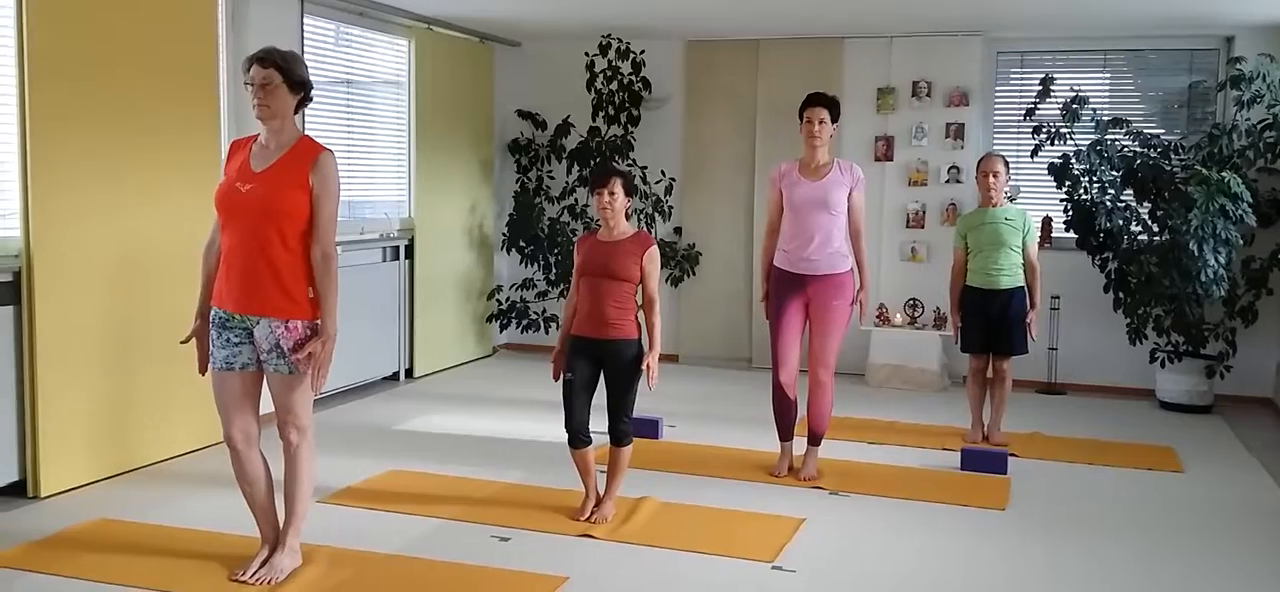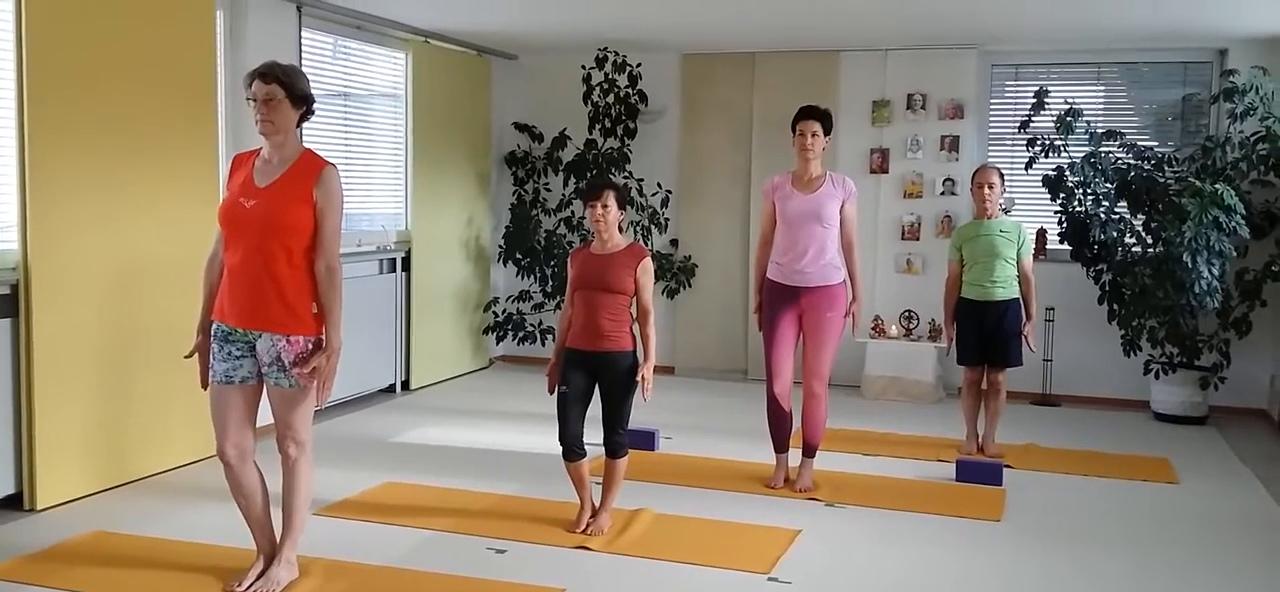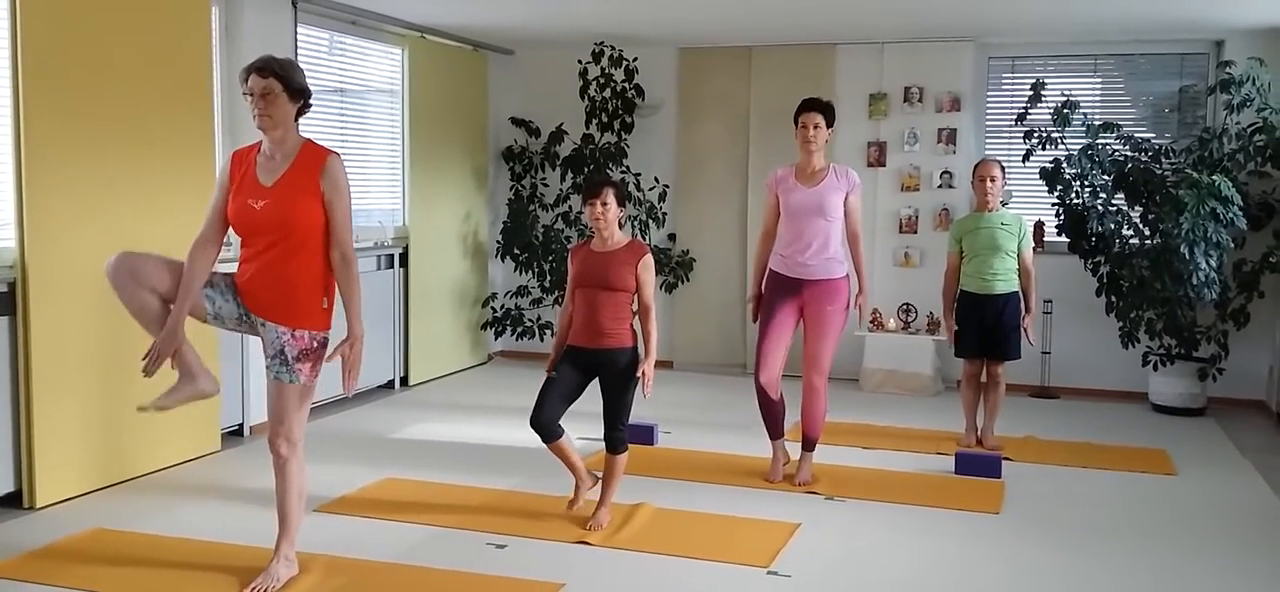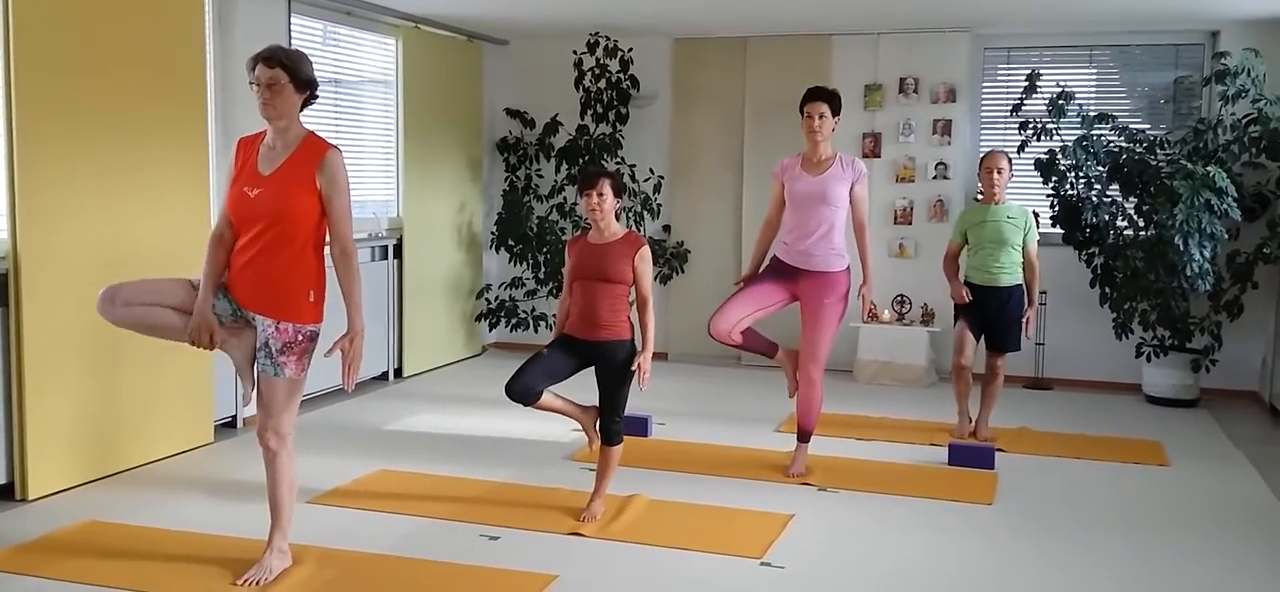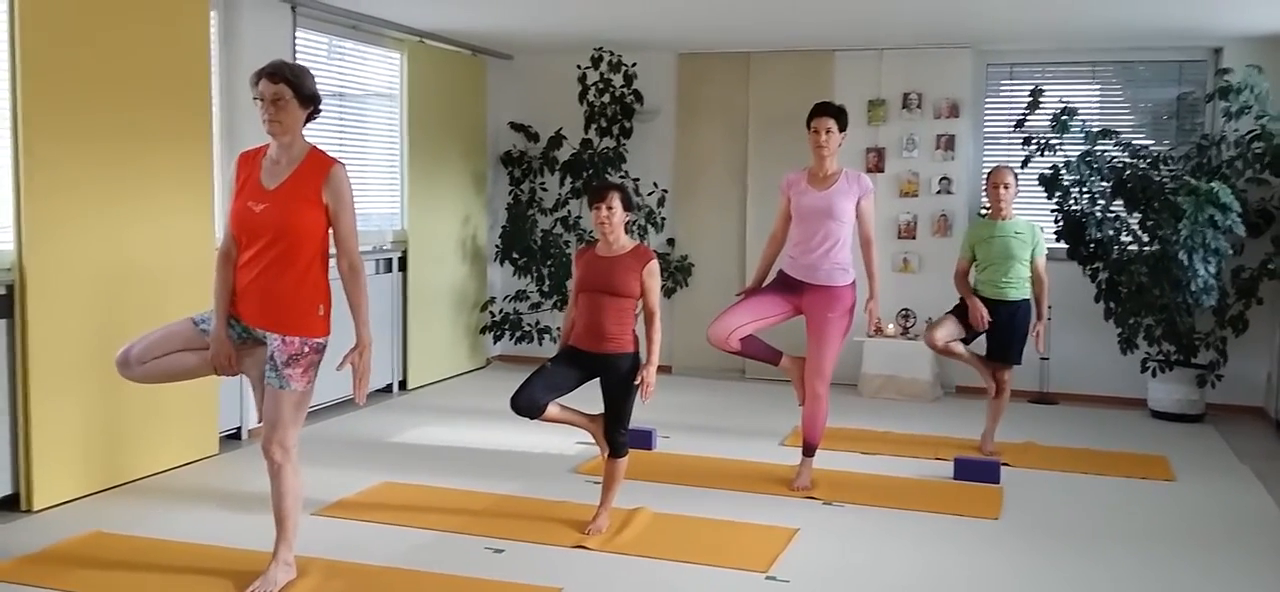
dt=1s
person 1, frame 1
left shoulder: (316, 160)
right shoulder: (236, 152)
left elbow: (324, 250)
right elbow: (218, 239)
left wrist: (328, 329)
right wrist: (202, 314)
left hip: (288, 318)
right hip: (230, 315)
left knee: (294, 432)
right knee: (237, 435)
left ankle: (290, 546)
right ankle: (268, 539)
person 1, frame 2
left shoulder: (320, 175)
right shoulder: (238, 166)
left elbow: (327, 264)
right elbow: (220, 254)
left wrist: (332, 343)
right wrist: (203, 328)
left hip: (291, 332)
right hip: (232, 329)
left knee: (292, 446)
right knee: (231, 449)
person 1, frame 3
left shoulder: (324, 166)
right shoulder: (237, 163)
left elbow: (343, 253)
right elbow: (208, 242)
left wrist: (355, 331)
right wrist: (177, 315)
left hip: (298, 318)
right hip: (243, 299)
left knee: (284, 440)
right knee: (123, 269)
right ankle: (194, 373)
person 1, frame 4
left shoulder: (324, 158)
right shoulder: (243, 149)
left elbow: (343, 247)
right elbow: (223, 233)
left wrist: (356, 326)
right wrist: (202, 304)
left hip: (289, 309)
right hip: (236, 295)
left knee: (273, 433)
right knee: (112, 302)
right ankle: (234, 339)
person 1, frame 5
left shoulder: (328, 174)
right shoulder: (245, 164)
left elbow: (350, 262)
right elbow: (229, 251)
left wrist: (364, 339)
right wrist: (219, 328)
left hip: (297, 326)
right hip: (242, 315)
left knee: (278, 446)
right knee: (131, 362)
right ankle: (245, 361)
person 2, frame 1
left shoulder: (849, 174)
right shoulder: (783, 173)
left elbow: (857, 231)
right elbow: (772, 230)
left wrist: (864, 283)
right wrist: (763, 280)
left hip: (833, 280)
right hip: (787, 278)
left knee: (822, 371)
right knee: (783, 370)
left ankle: (812, 453)
right ankle: (785, 450)
person 2, frame 2
left shoulder: (842, 187)
right shoulder: (776, 186)
left elbow: (849, 243)
right elbow: (765, 242)
left wrist: (856, 294)
right wrist: (756, 292)
left hip: (826, 292)
right hip: (781, 290)
left knee: (816, 383)
right knee: (777, 382)
left ankle: (807, 465)
right ankle: (781, 462)
person 2, frame 3
left shoulder: (846, 179)
right shoulder: (779, 179)
left elbow: (854, 235)
right elbow: (767, 234)
left wrist: (863, 286)
right wrist: (755, 285)
left hip: (829, 285)
right hip: (783, 282)
left knee: (816, 377)
right knee: (766, 373)
left ankle: (806, 459)
right ankle: (778, 450)
person 2, frame 4
left shoulder: (852, 169)
right shoulder: (786, 168)
left elbow: (861, 225)
right elbow: (772, 221)
left wrist: (868, 279)
right wrist: (752, 269)
left hip: (829, 276)
right hip: (783, 268)
left knee: (813, 368)
right knee: (721, 326)
left ankle: (801, 450)
right ankle: (784, 356)
person 2, frame 5
left shoulder: (858, 184)
right shoulder: (792, 182)
left elbow: (867, 240)
right elbow: (778, 236)
left wrist: (874, 294)
right wrist: (756, 282)
left hip: (834, 290)
right hip: (789, 282)
left knee: (817, 384)
right knee: (720, 332)
left ankle: (806, 464)
right ankle: (789, 363)
person 3, frame 1
left shoulder: (644, 245)
right shoulder: (584, 243)
left elbow: (651, 302)
right elbow: (574, 297)
left wrist: (654, 350)
right wrist: (561, 343)
left hip: (623, 345)
right hip: (582, 343)
left knee: (620, 424)
right knee: (575, 424)
left ankle: (609, 498)
right ankle: (590, 493)
person 3, frame 2
left shoulder: (638, 257)
right shoulder: (577, 256)
left elbow: (646, 313)
right elbow: (568, 309)
left wrist: (649, 361)
right wrist: (556, 356)
left hip: (619, 357)
right hip: (577, 356)
left knee: (615, 436)
right knee: (569, 436)
left ankle: (605, 510)
right ankle: (586, 505)
person 3, frame 3
left shoulder: (639, 254)
right shoulder: (577, 253)
left elbow: (647, 310)
right elbow: (569, 306)
left wrist: (649, 358)
right wrist: (555, 351)
left hip: (619, 354)
right hip: (578, 352)
left knee: (615, 431)
right knee: (542, 419)
left ankle: (604, 506)
right ankle: (583, 477)
person 3, frame 4
left shoulder: (636, 246)
right shoulder: (574, 245)
left elbow: (645, 301)
right elbow: (567, 297)
left wrist: (647, 350)
right wrist: (554, 342)
left hip: (616, 345)
right hip: (574, 340)
left knee: (612, 422)
right knee: (518, 387)
left ankle: (599, 498)
right ankle: (583, 413)
person 3, frame 5
left shoulder: (644, 259)
right shoulder: (582, 256)
left elbow: (653, 315)
right elbow: (573, 308)
left wrist: (651, 364)
right wrist: (559, 352)
left hip: (620, 357)
right hip: (579, 352)
left knee: (616, 435)
right knee: (524, 402)
left ankle: (604, 511)
right ankle: (592, 423)
person 4, frame 1
left shoulder: (1022, 218)
right shoulder: (966, 221)
left elbow: (1031, 264)
right elbow: (959, 267)
left wrist: (1034, 306)
right wrist: (954, 308)
left hip: (1011, 295)
right hip: (975, 295)
left knee: (1002, 366)
right knee: (977, 364)
left ankle: (995, 426)
right ankle: (976, 424)
person 4, frame 2
left shoulder: (1017, 230)
right shoulder: (961, 233)
left elbow: (1026, 277)
right elbow: (953, 280)
left wrist: (1030, 318)
right wrist: (948, 320)
left hip: (1006, 308)
right hip: (970, 307)
left knee: (997, 378)
right knee: (972, 376)
left ankle: (989, 437)
right ankle: (971, 436)
person 4, frame 3
left shoulder: (1017, 223)
right shoulder: (961, 225)
left elbow: (1027, 270)
right elbow: (952, 271)
left wrist: (1029, 311)
right wrist: (947, 312)
left hip: (1005, 301)
right hip: (970, 300)
left knee: (996, 370)
right knee: (971, 369)
left ankle: (988, 430)
right ankle: (970, 428)
person 4, frame 4
left shoulder: (1024, 216)
right shoulder: (967, 215)
left elbow: (1031, 263)
right elbow: (950, 256)
left wrist: (1032, 303)
right wrist: (954, 282)
left hip: (1009, 294)
right hip: (973, 292)
left knee: (995, 363)
right knee: (961, 360)
left ankle: (983, 422)
right ankle: (963, 417)
person 4, frame 5
left shoulder: (1031, 231)
right shoulder: (975, 230)
left elbow: (1039, 278)
right elbow: (960, 274)
left wrist: (1041, 318)
right wrist: (972, 301)
left hip: (1015, 307)
right hip: (980, 302)
left knee: (1002, 376)
right knee: (934, 337)
left ankle: (988, 436)
right ankle: (980, 364)
